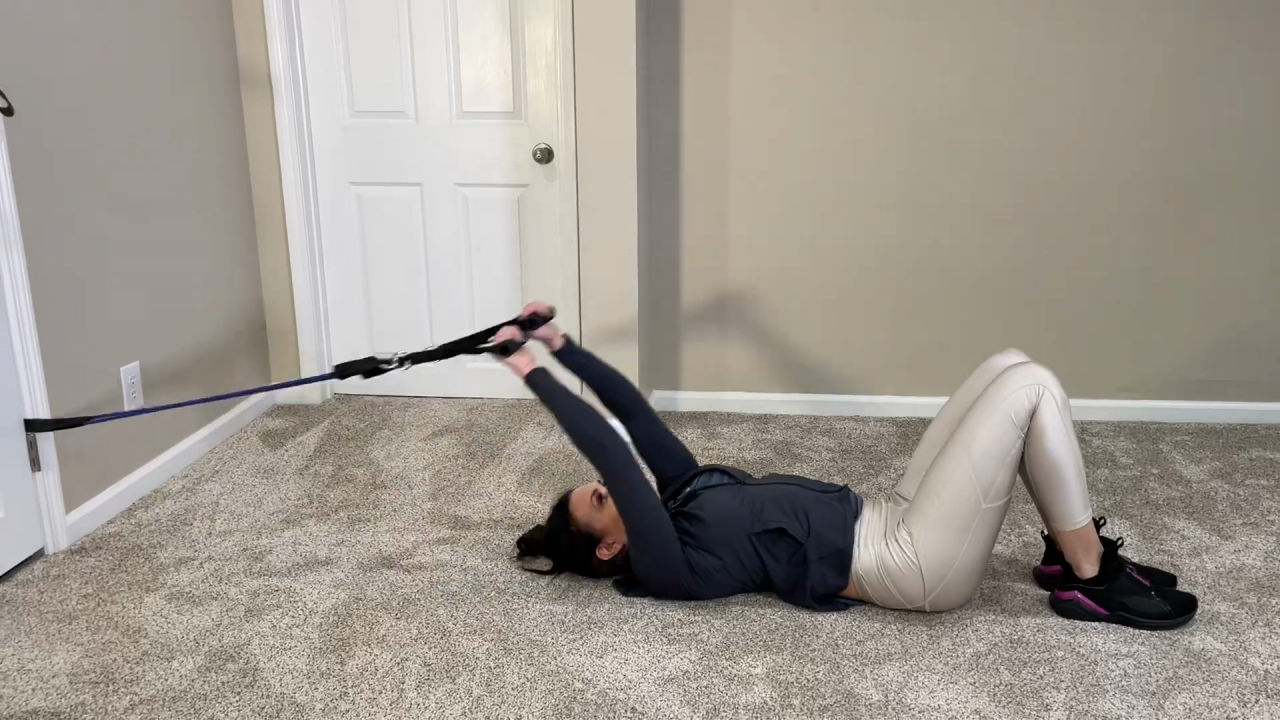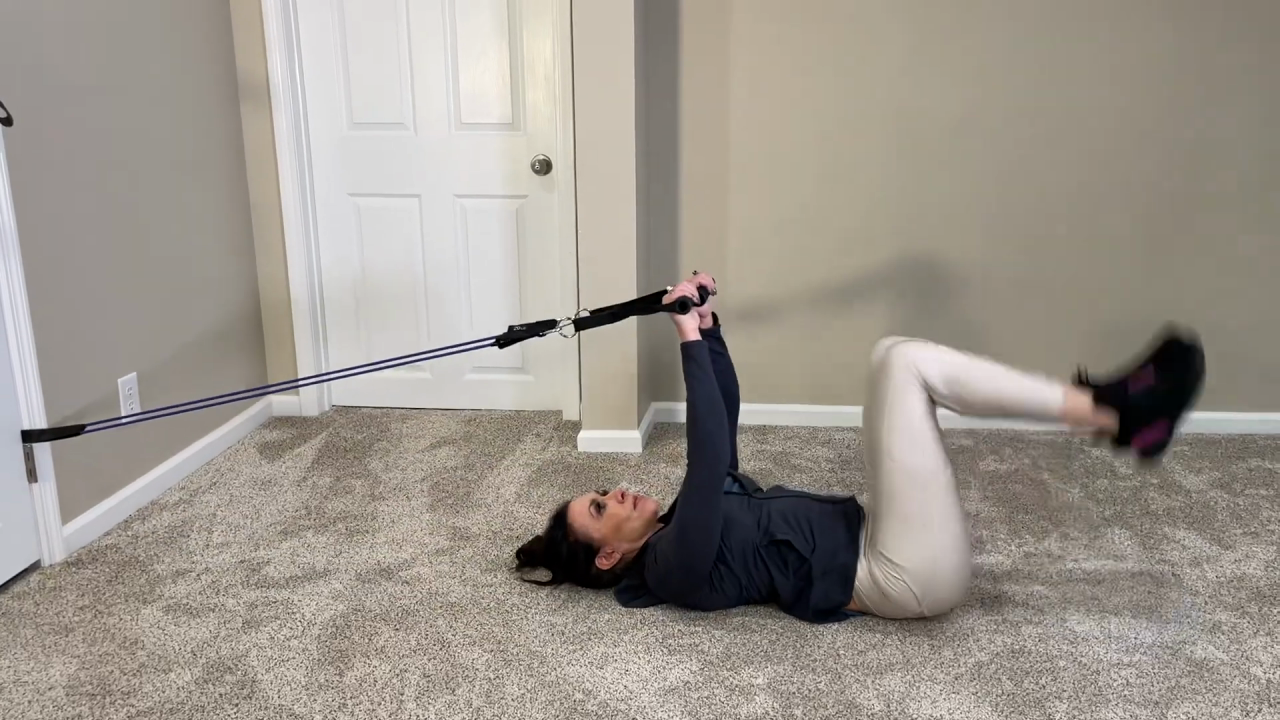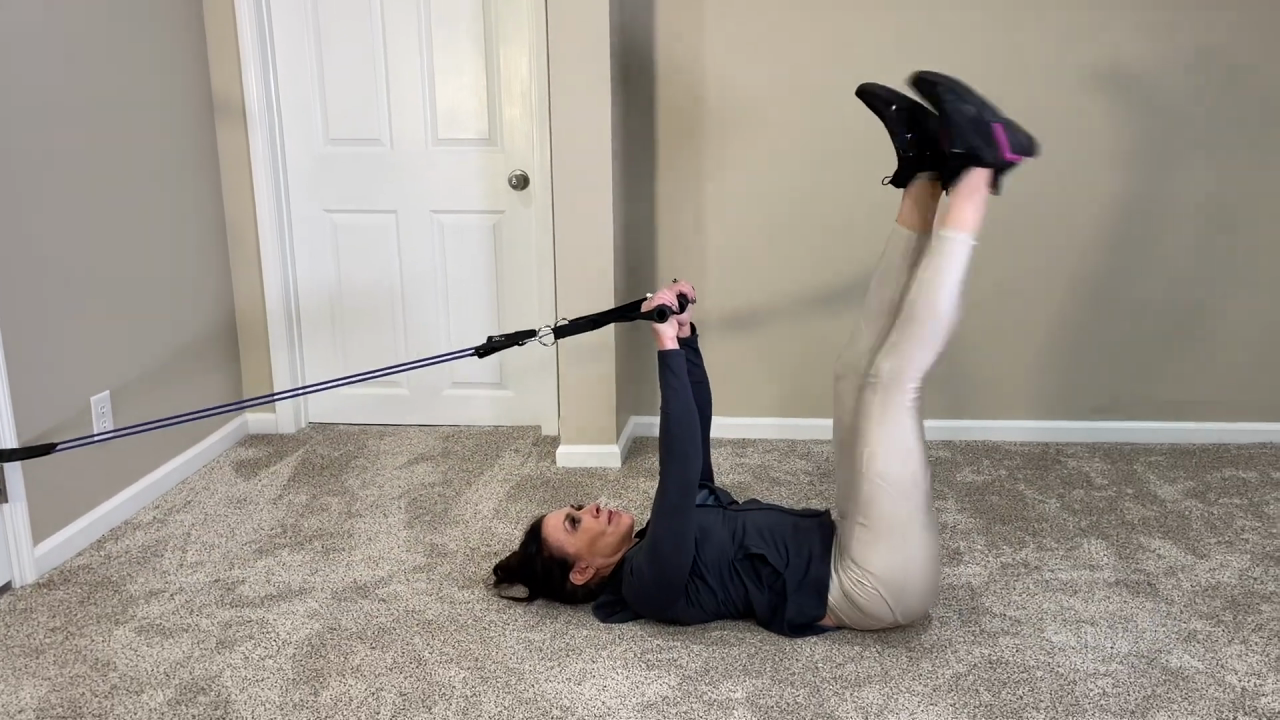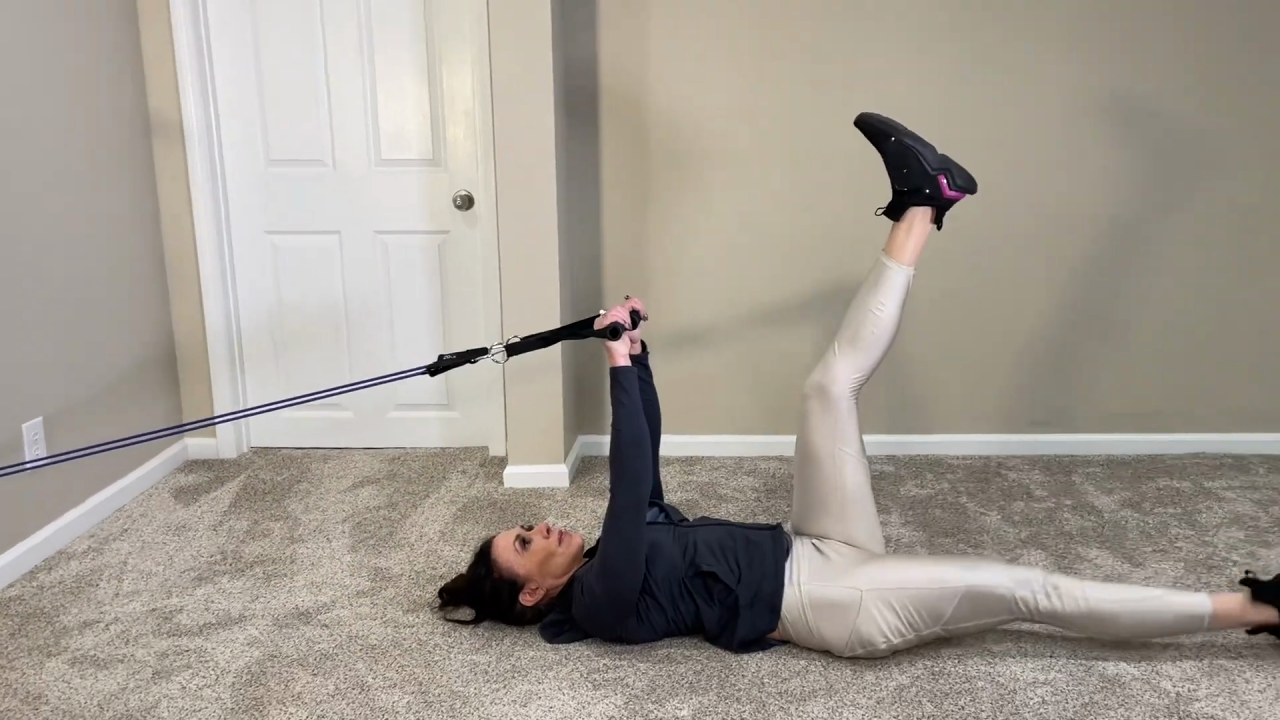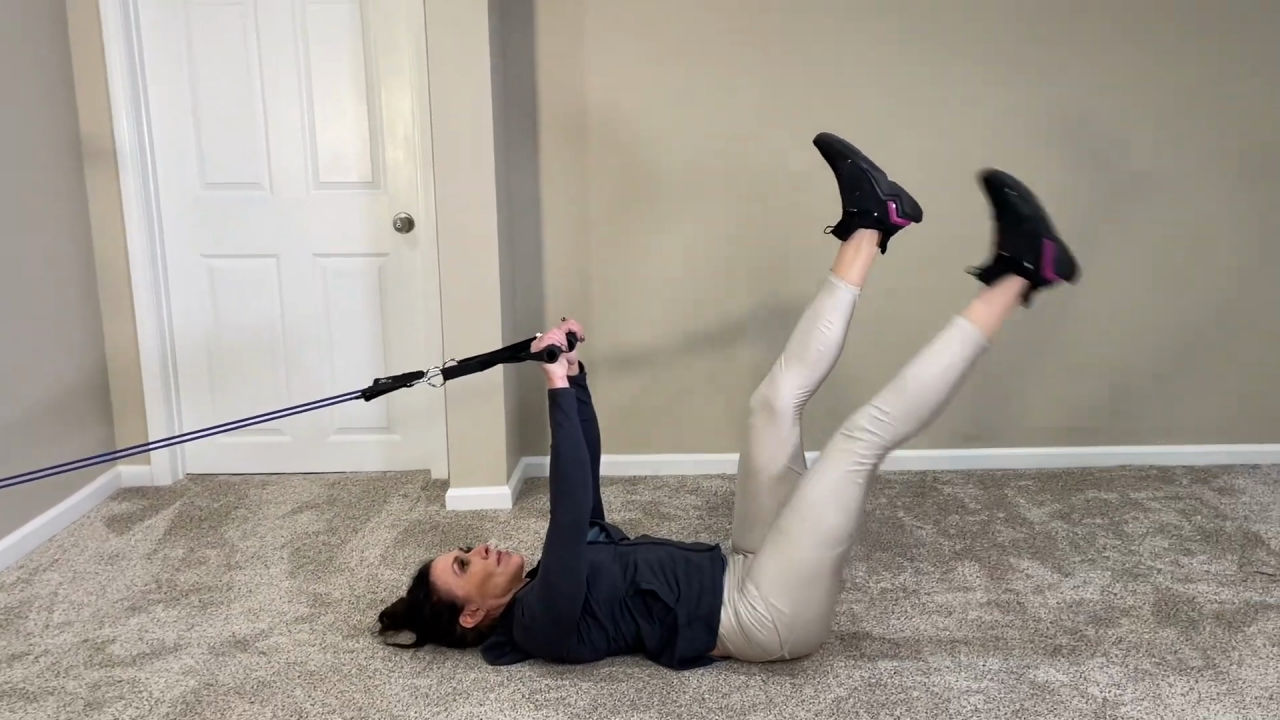
dt=1s
person 1, frame 1
left shoulder: (682, 497)
right shoulder: (668, 565)
left elbow: (635, 418)
right elbow: (612, 455)
left wrist: (563, 347)
right wrist: (535, 375)
left hip: (886, 521)
right hip: (911, 566)
left knee: (1012, 367)
right knee: (1029, 388)
left ankle: (1072, 552)
right ankle: (1093, 580)
person 1, frame 2
left shoulder: (678, 537)
right shoulder: (679, 570)
left elbow: (717, 443)
right elbow: (708, 465)
left wrist: (702, 332)
right wrist: (688, 348)
left hip: (878, 543)
right hip: (906, 578)
left knee: (897, 359)
right knee: (902, 361)
left ankle: (1102, 404)
right ankle: (1106, 414)
person 1, frame 3
left shoulder: (659, 544)
right shoulder: (649, 581)
left elbow: (691, 441)
right elbow: (674, 469)
left wrist: (682, 334)
right wrist: (668, 353)
left hip: (831, 544)
right hip: (883, 585)
left knee: (865, 364)
right knee: (891, 375)
left ankle: (927, 177)
right ankle: (975, 173)
person 1, frame 4
left shoulder: (611, 562)
right shoulder: (602, 601)
left elbow: (641, 475)
right elbow: (628, 486)
left wrist: (634, 354)
right wrist: (618, 371)
left hip: (817, 556)
right hip: (836, 605)
left knee: (832, 382)
right knee: (1028, 588)
left ankle: (919, 207)
person 1, frame 5
left shoulder: (542, 589)
right shoulder: (547, 624)
left elbow: (579, 508)
right elbow: (566, 515)
left wrist: (573, 377)
right wrist: (560, 392)
left hip: (749, 573)
right hip: (768, 614)
left knee: (775, 400)
right knee: (860, 437)
left ankle: (867, 231)
right ankle: (1013, 281)
